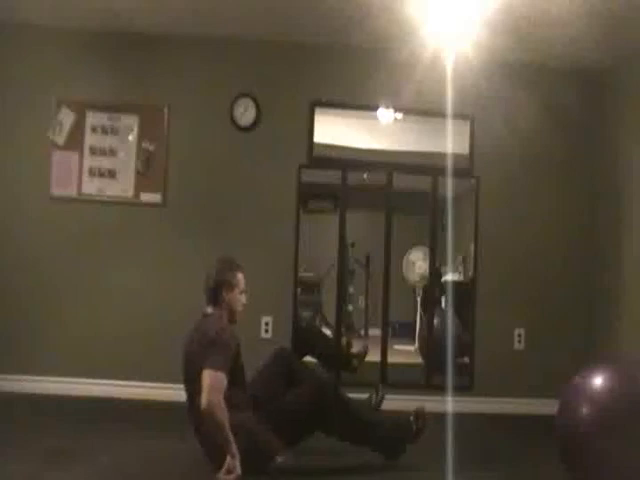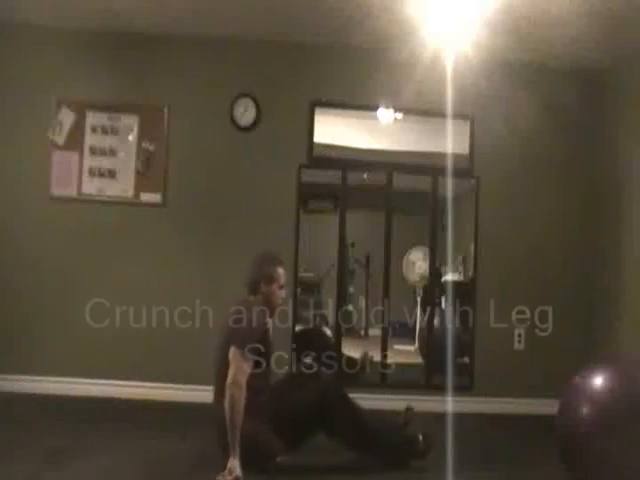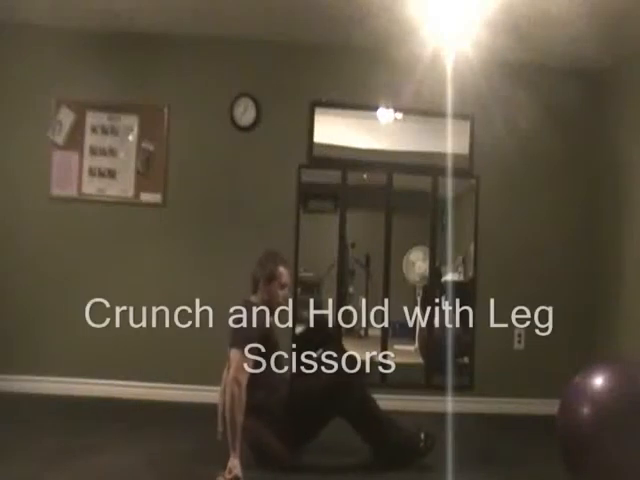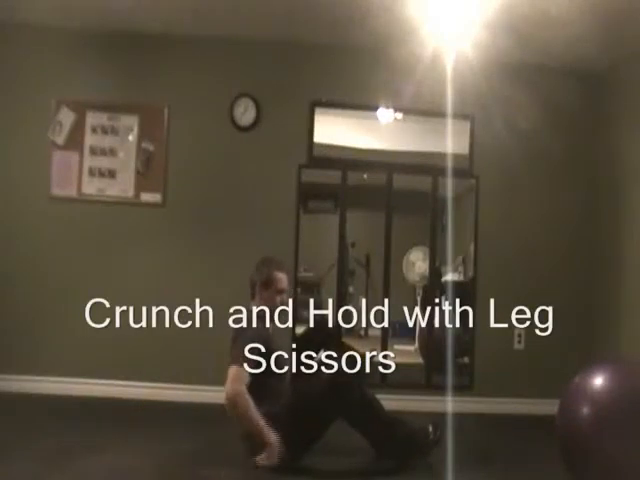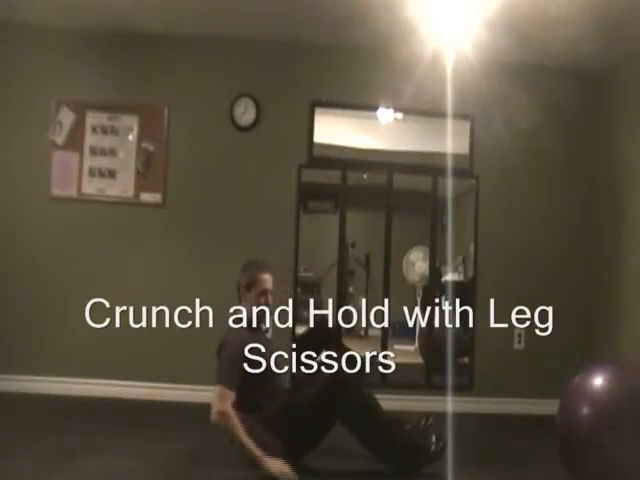
dt=0.5s
person 1, frame 1
left shoulder: (204, 328)
right shoulder: (221, 335)
right elbow: (210, 401)
right wrist: (232, 453)
right hip: (245, 443)
left knee: (284, 360)
right knee: (321, 393)
left ankle: (356, 416)
right ankle: (392, 437)
person 1, frame 2
left shoulder: (248, 313)
right shoulder: (252, 320)
right elbow: (235, 384)
right wrist: (234, 456)
left hip: (255, 416)
right hip: (253, 437)
left knee: (312, 376)
right knee: (327, 394)
left ankle: (384, 436)
right ankle: (398, 447)
person 1, frame 3
left shoulder: (253, 316)
right shoulder: (253, 322)
left elbow: (229, 377)
right elbow: (236, 382)
left wrist: (225, 424)
right wrist: (234, 455)
left hip: (273, 415)
right hip: (271, 433)
right knee: (342, 380)
right ankle: (397, 446)
person 1, frame 4
left shoulder: (259, 329)
right shoulder: (251, 336)
right elbow: (233, 392)
right wrist: (268, 438)
left hip: (282, 418)
right hip: (277, 440)
right knee: (340, 381)
right ankle: (404, 443)
person 1, frame 5
left shoulder: (255, 331)
right shoulder: (237, 343)
right elbow: (220, 411)
right wrist: (262, 459)
left hip: (279, 422)
right hip: (270, 440)
right knee: (339, 381)
right ankle: (405, 451)
